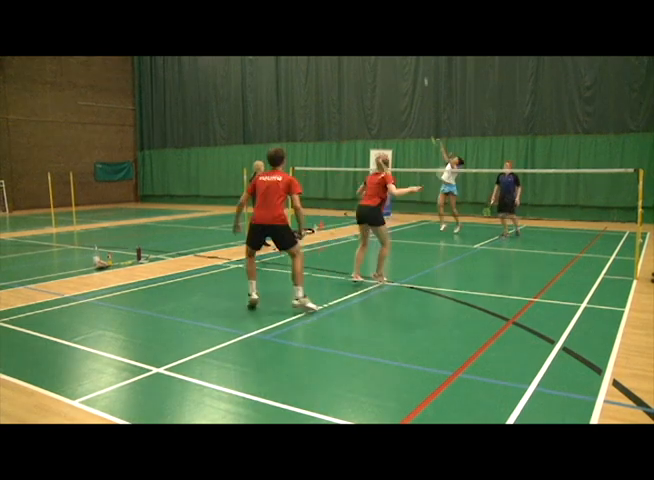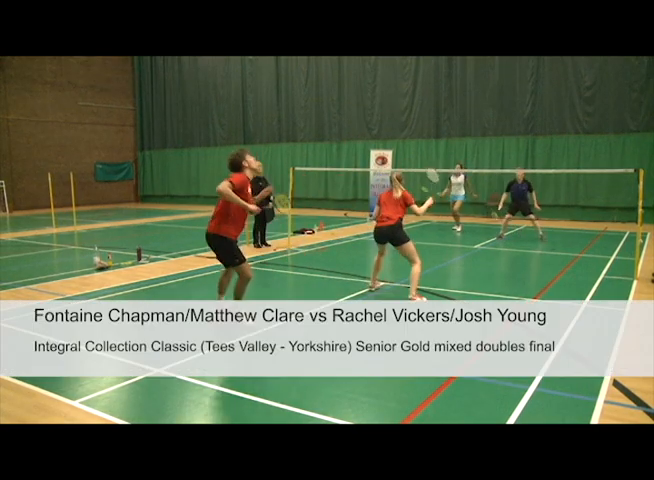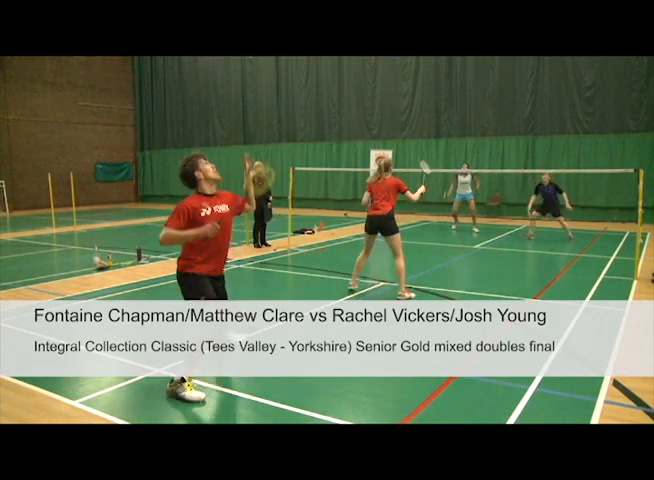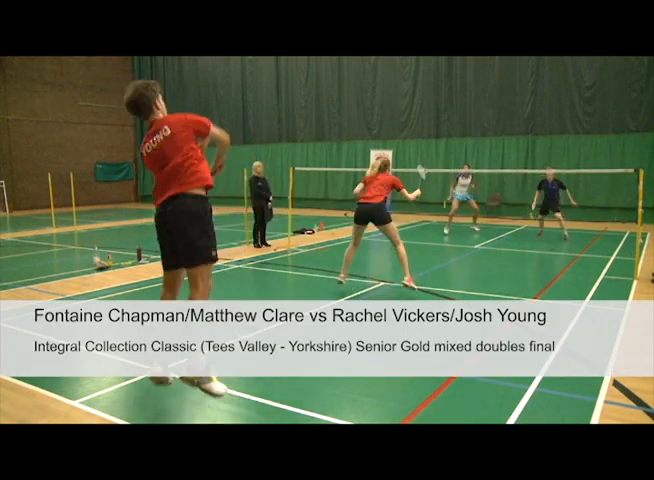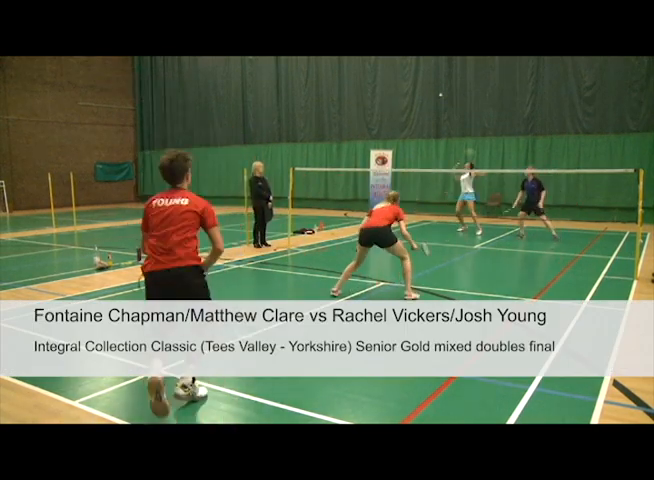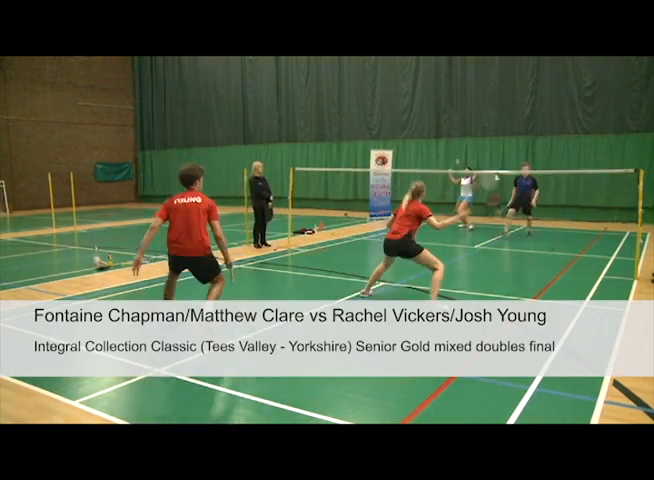
dt=0.5s
person 1, frame 1
left shoulder: (258, 178)
right shoulder: (289, 179)
left elbow: (242, 201)
right elbow: (297, 205)
left wrist: (236, 221)
right wrist: (302, 228)
left hip: (257, 222)
right hip: (278, 223)
left knee: (250, 255)
right knee: (297, 255)
left ankle: (253, 293)
right ankle: (300, 297)
person 1, frame 2
left shoulder: (244, 183)
right shoulder: (241, 179)
right elbow: (220, 189)
left wrist: (259, 197)
right wrist: (246, 206)
left hip: (219, 234)
right hip: (220, 235)
left knee: (231, 269)
right knee: (246, 274)
left ankle: (220, 302)
person 1, frame 3
left shoulder: (227, 199)
right shoulder: (189, 206)
left elbow: (250, 206)
right elbow: (164, 238)
left wrist: (249, 180)
right wrist: (199, 232)
left hip: (216, 272)
right hip: (193, 274)
right ankle: (178, 382)
person 1, frame 4
left shoulder: (146, 147)
right shoulder: (181, 121)
right elbow: (223, 139)
right wrist: (217, 165)
left hip: (166, 210)
right hip: (191, 211)
left knee: (170, 287)
right knee: (201, 288)
person 1, frame 5
left shoulder: (152, 204)
right shoulder: (200, 204)
left elbow: (145, 245)
right elbow: (219, 247)
right wrist: (207, 265)
left hip: (154, 273)
right hip: (187, 269)
left ankle: (156, 381)
right ankle: (186, 383)
person 1, frame 6
left shoulder: (171, 202)
right shoulder: (208, 203)
left elbow: (154, 227)
right elbow: (218, 235)
left wrist: (140, 254)
right wrist: (227, 258)
left hip: (176, 252)
right hip: (200, 253)
left knee: (173, 276)
right knee: (219, 281)
person 2, frame 1
left shoulder: (371, 176)
right shoulder: (387, 176)
left elbow: (358, 192)
right elbow: (394, 192)
right wrist: (411, 189)
left hip: (361, 209)
right hip: (373, 211)
left knee: (363, 244)
right knee: (385, 244)
left ankle: (356, 274)
right ankle: (378, 274)
person 2, frame 2
left shoulder: (383, 195)
right shoulder: (405, 195)
left elbow: (375, 216)
right elbow: (419, 212)
right wrist: (428, 203)
left hip: (378, 230)
right hip: (394, 229)
left knee: (381, 253)
right knee: (416, 261)
left ankle: (373, 283)
right ankle: (413, 295)
person 2, frame 3
left shoulder: (371, 182)
right shoulder: (396, 182)
left elbow: (364, 202)
right elbow: (414, 198)
right wrist: (421, 190)
left hip: (371, 219)
right hip: (386, 219)
left knee: (366, 251)
right knee: (399, 256)
left ankle: (353, 282)
right ankle: (403, 291)
person 2, frame 4
left shoulder: (369, 176)
right shoulder: (392, 179)
left elbow: (356, 192)
right elbow: (409, 197)
right wrist: (416, 193)
left hip: (362, 208)
right hip: (377, 208)
left knee: (354, 244)
right knee: (398, 243)
left ankle: (343, 275)
right ankle: (407, 277)
person 2, frame 5
left shoulder: (375, 208)
right shoulder: (397, 210)
left elbow: (361, 227)
right elbow: (404, 231)
left wrist: (360, 243)
right wrist: (413, 243)
left hip: (366, 232)
right hip: (382, 232)
left knee: (357, 263)
right knee: (405, 257)
left ankle: (336, 289)
right ankle: (409, 292)
person 2, frame 6
left shoulder: (403, 205)
right shoulder: (421, 208)
left elbow: (388, 224)
right elbow: (437, 226)
right wrist: (458, 217)
left hip: (389, 242)
right hip: (404, 243)
left knee: (385, 264)
right knee: (439, 267)
left ankle: (366, 290)
